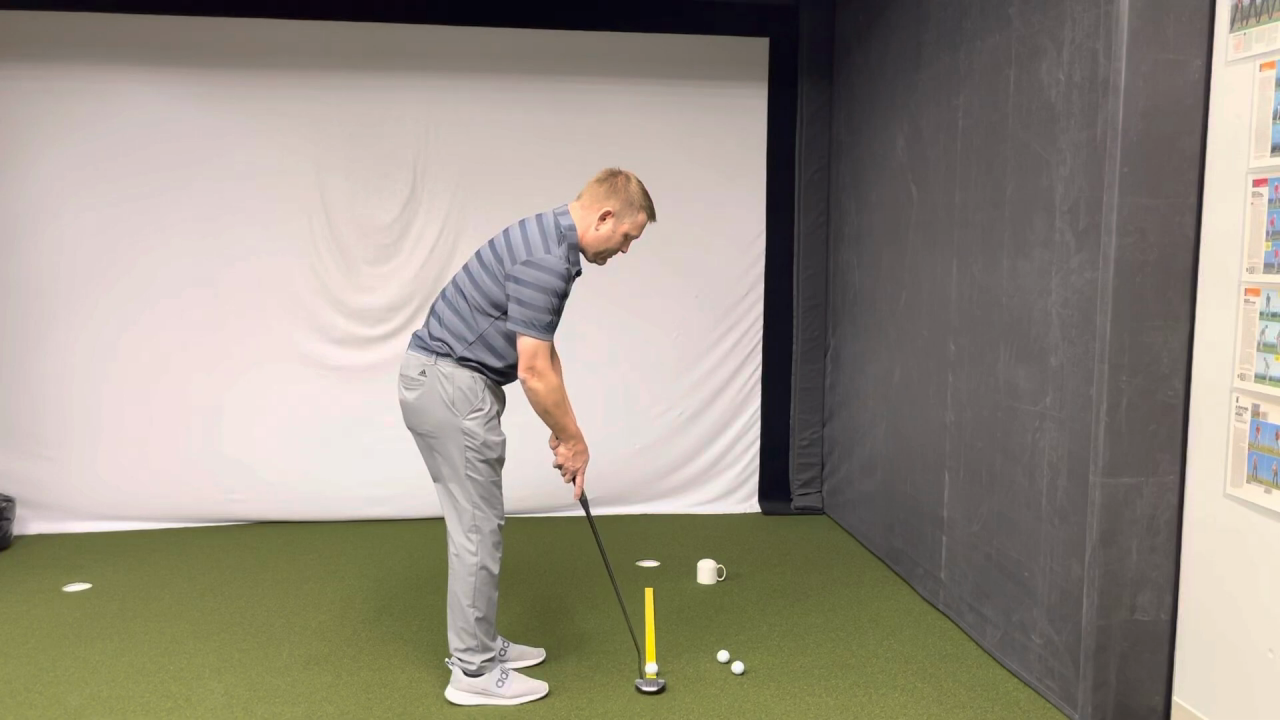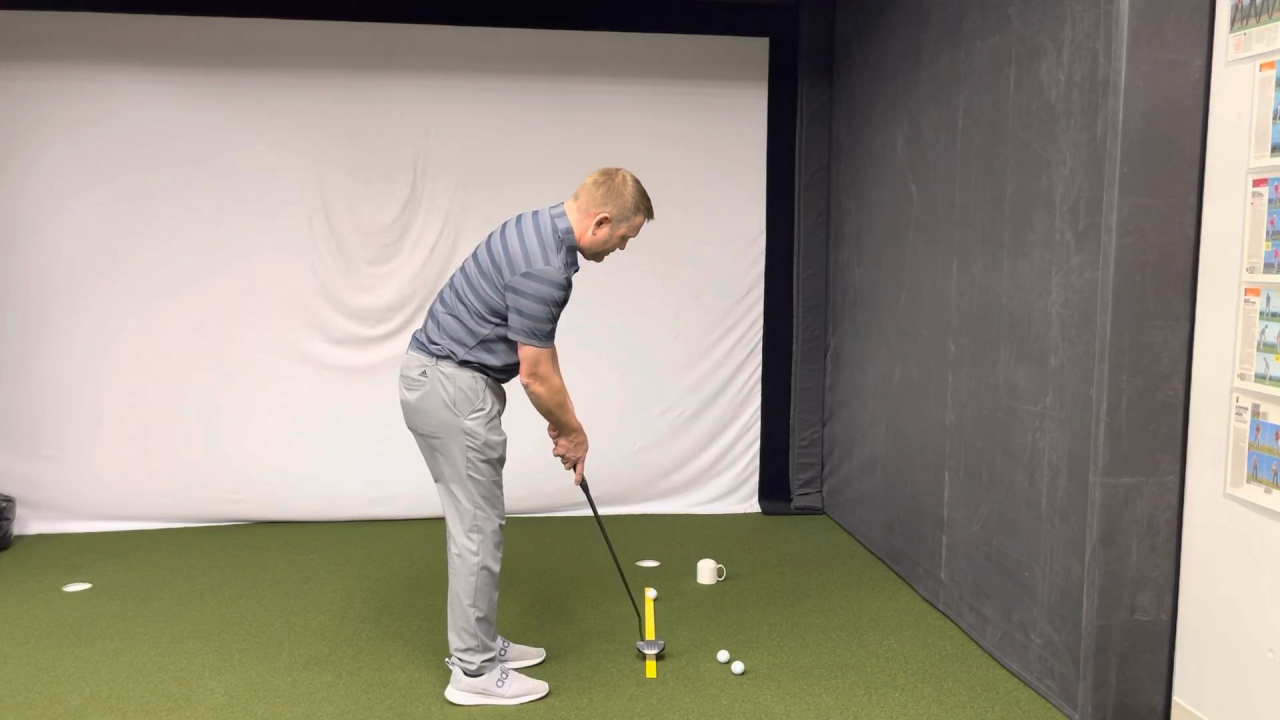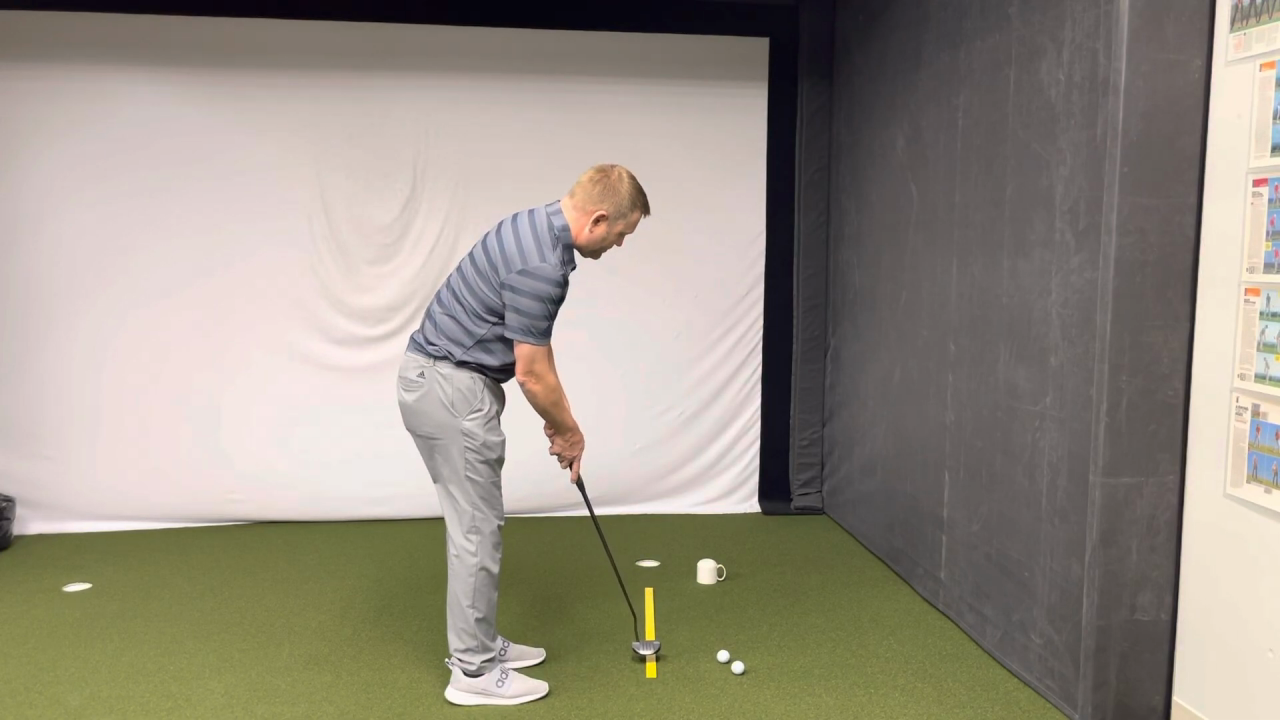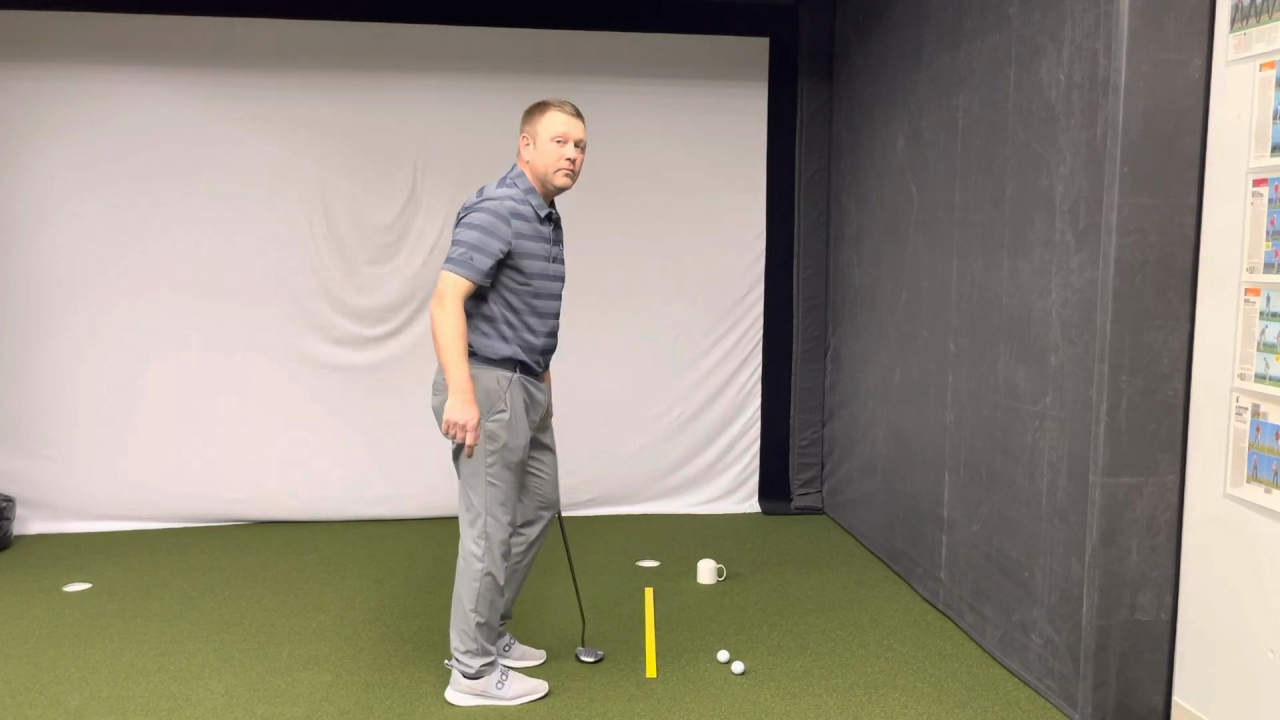
dt=0.7s
person 1, frame 1
left shoulder: (548, 238)
right shoulder: (546, 258)
left elbow: (543, 354)
right elbow: (533, 371)
left wrist: (564, 429)
right wrist: (573, 440)
left hip: (448, 379)
right hip: (450, 386)
left knee: (477, 523)
right knee: (477, 528)
left ankle: (477, 644)
right ankle: (474, 671)
person 1, frame 2
left shoulder: (540, 228)
right shoulder: (544, 266)
left elbow: (538, 353)
right elbow: (536, 375)
left wrist: (564, 420)
right wrist: (572, 431)
left hip: (444, 378)
right hip: (452, 387)
left knee: (476, 522)
right knee: (478, 527)
left ankle: (477, 643)
right ankle: (474, 670)
person 1, frame 3
left shoulder: (537, 229)
right shoulder: (540, 262)
left elbow: (532, 351)
right elbow: (532, 374)
left wrist: (561, 421)
right wrist: (569, 432)
left hip: (450, 381)
right hip: (450, 387)
left knee: (478, 524)
right knee: (477, 529)
left ankle: (478, 642)
right ankle: (474, 671)
person 1, frame 4
left shoulder: (545, 217)
right shoulder: (496, 210)
right elbow: (447, 302)
left wrist: (540, 376)
right wrist: (461, 392)
left hip: (524, 386)
right hip: (488, 389)
left knee: (537, 512)
right knee: (490, 531)
left ankle: (489, 636)
right ankle: (473, 671)
